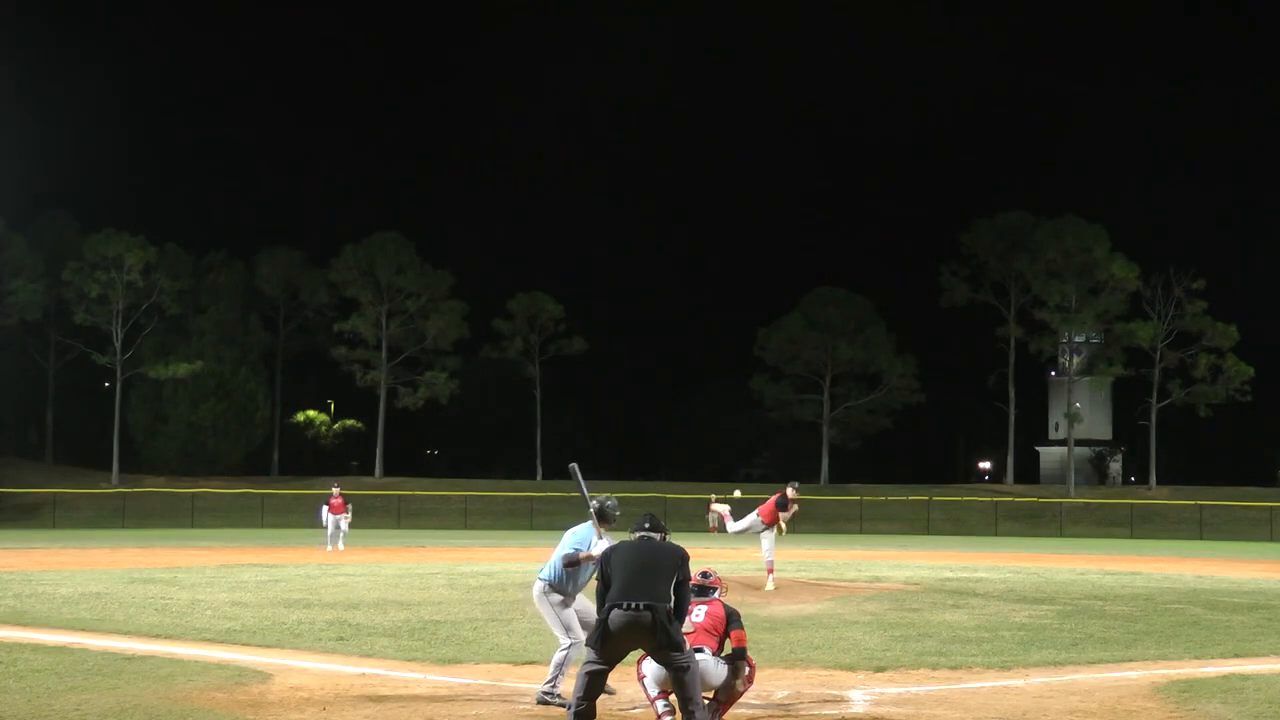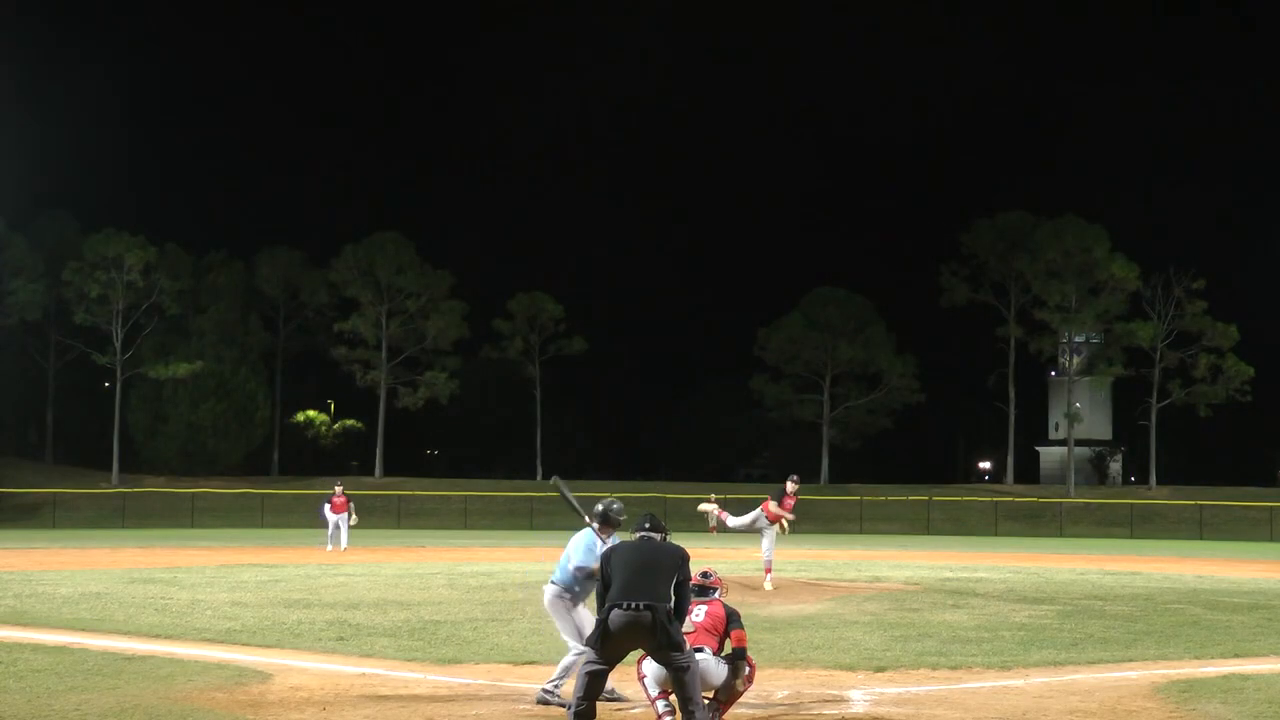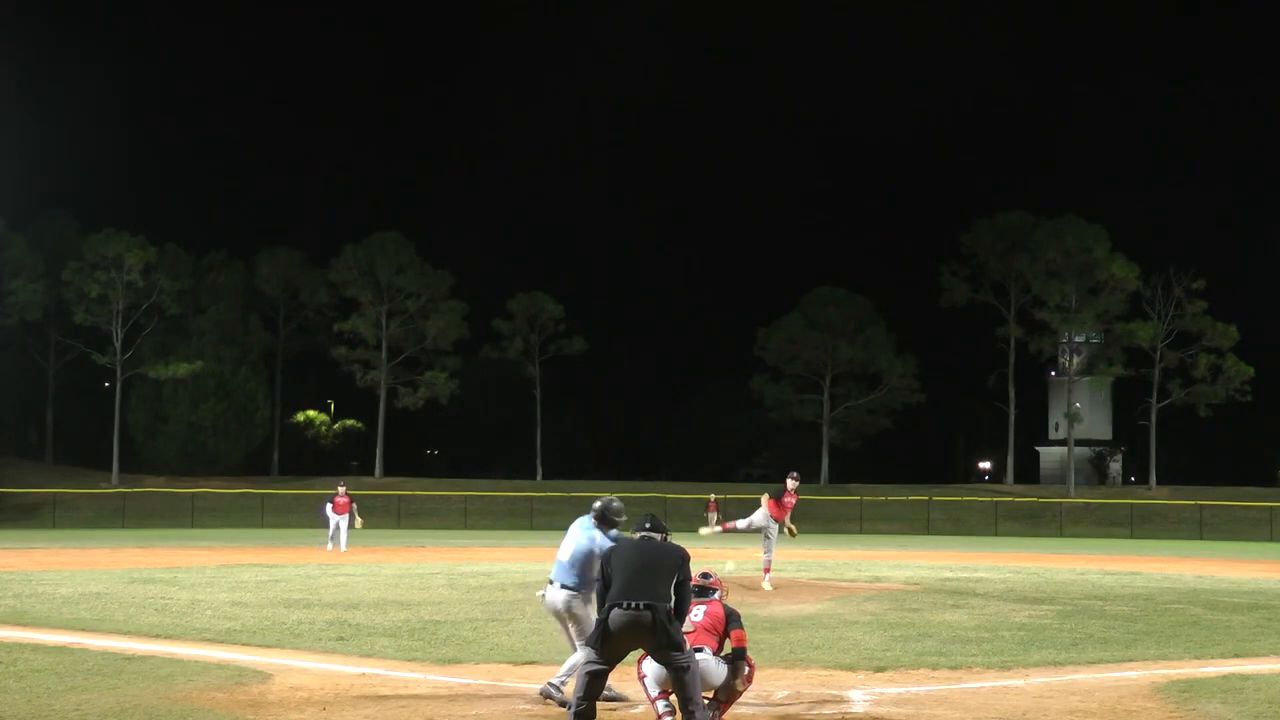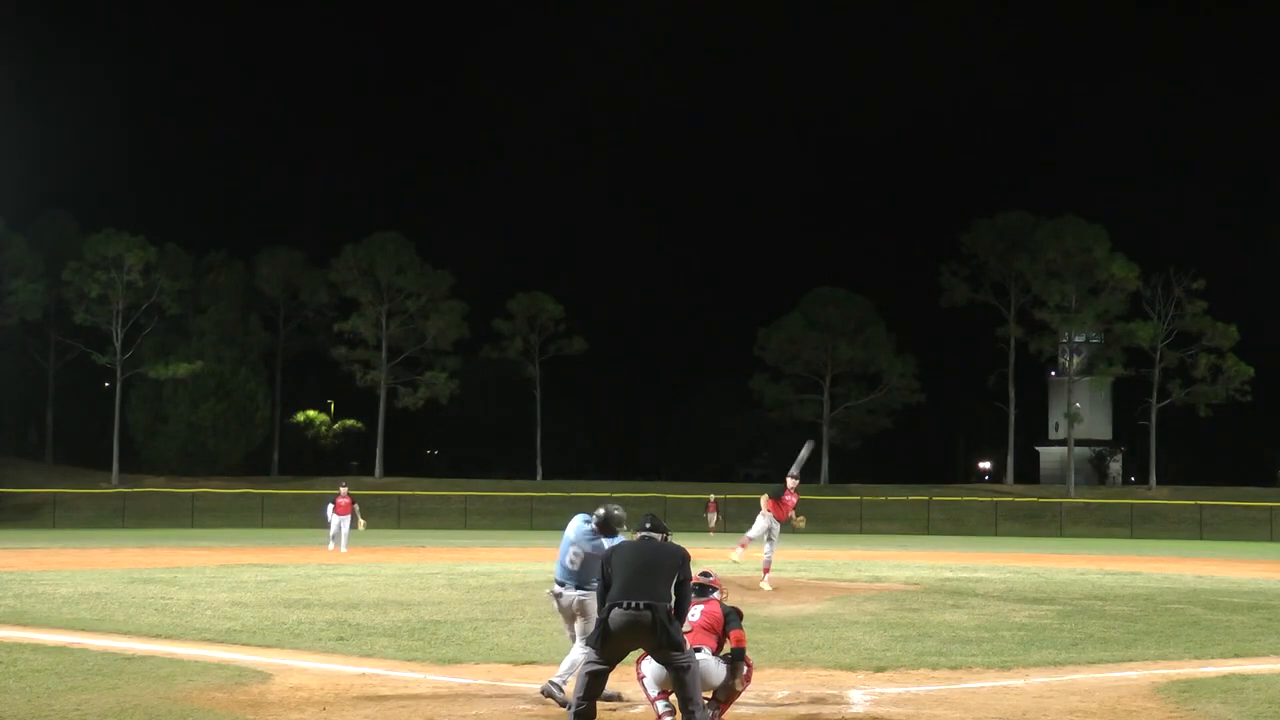
dt=0.1s
person 1, frame 1
left shoulder: (601, 539)
right shoulder: (582, 533)
right elbow: (566, 560)
right wrist: (592, 554)
left hip: (567, 592)
right hip: (549, 591)
left knee: (597, 626)
right knee: (573, 639)
right ankle: (548, 692)
person 1, frame 2
left shoulder: (609, 540)
right shoulder: (587, 541)
right elbow: (582, 572)
left hip: (571, 598)
right hip: (560, 596)
right knee: (582, 647)
left ankle: (602, 688)
right ankle: (548, 691)
person 1, frame 3
left shoulder: (582, 522)
right shoulder: (598, 542)
left hip: (553, 594)
right hip: (572, 598)
left knee: (587, 644)
right knee: (586, 648)
right ankle: (554, 685)
person 1, frame 4
left shoulder: (578, 520)
right shoulder: (608, 546)
left hip: (560, 592)
right hip: (583, 597)
left knee: (579, 642)
right knee: (582, 646)
right ankle: (556, 684)
person 2, frame 1
left shoulder: (612, 552)
right shoulder: (677, 553)
left elbow: (601, 595)
right elbow: (683, 597)
left wrist: (605, 625)
right wrist: (674, 628)
left hip: (617, 617)
right hip: (656, 619)
left knee: (593, 666)
right knee: (684, 665)
person 2, frame 2
left shoulder: (612, 552)
right shoulder: (677, 553)
left elbow: (601, 595)
right elbow: (683, 597)
left wrist: (606, 625)
right wrist: (674, 628)
left hip: (617, 617)
right hip: (656, 619)
left knee: (594, 666)
right knee: (684, 665)
person 2, frame 3
left shoulder: (613, 551)
right shoulder: (677, 553)
left elbow: (602, 595)
right elbow: (683, 597)
left wrist: (606, 625)
right wrist: (675, 628)
left hip: (617, 617)
right hip: (656, 618)
left knee: (594, 666)
right knee: (684, 664)
person 2, frame 4
left shoulder: (613, 551)
right shoulder: (678, 553)
left elbow: (602, 594)
right elbow: (684, 597)
left wrist: (606, 625)
right wrist: (675, 627)
left hip: (617, 617)
right hip: (656, 618)
left knee: (594, 665)
right knee: (684, 664)
person 3, frame 1
right shoulder: (725, 610)
right elbow: (739, 643)
right wrist: (739, 679)
right hip: (703, 666)
left knee: (645, 663)
right knee: (746, 666)
person 3, frame 2
right shoulder: (725, 610)
right elbow: (739, 643)
right wrist: (739, 679)
left hip: (666, 667)
right hip: (704, 666)
left knee: (645, 663)
right knee: (746, 665)
person 3, frame 3
right shoulder: (725, 610)
right elbow: (739, 643)
right wrist: (739, 679)
right hip: (703, 667)
left knee: (645, 663)
right knee: (745, 665)
person 3, frame 4
right shoulder: (725, 610)
right elbow: (738, 644)
right wrist: (737, 679)
left hip: (664, 667)
right hip: (702, 665)
left knee: (644, 663)
right knee: (744, 665)
